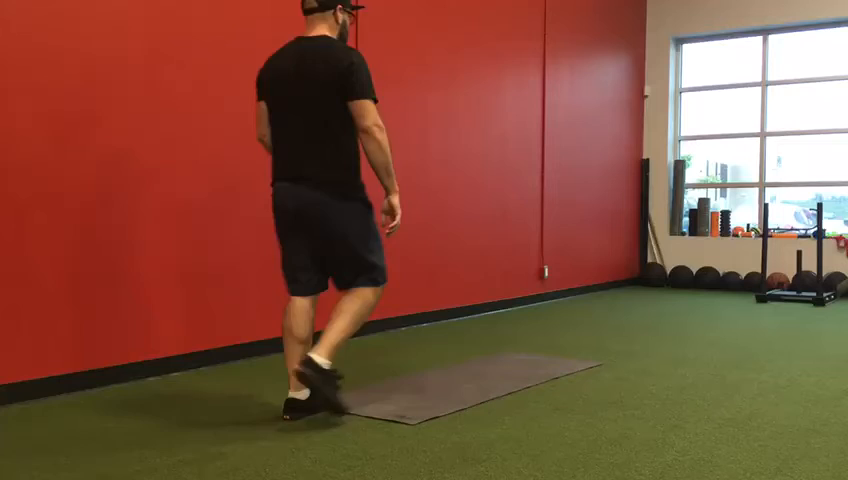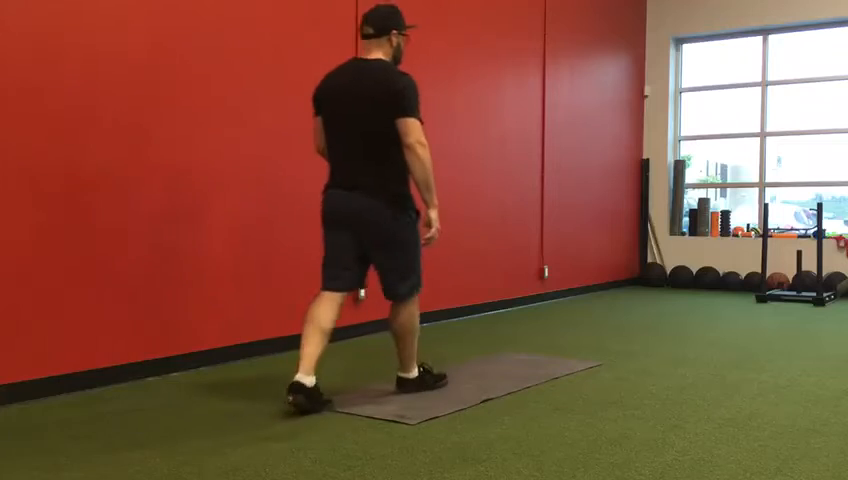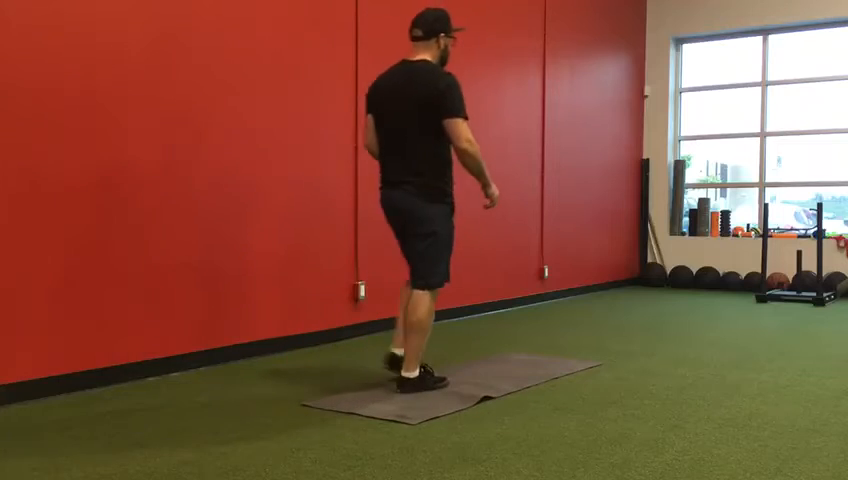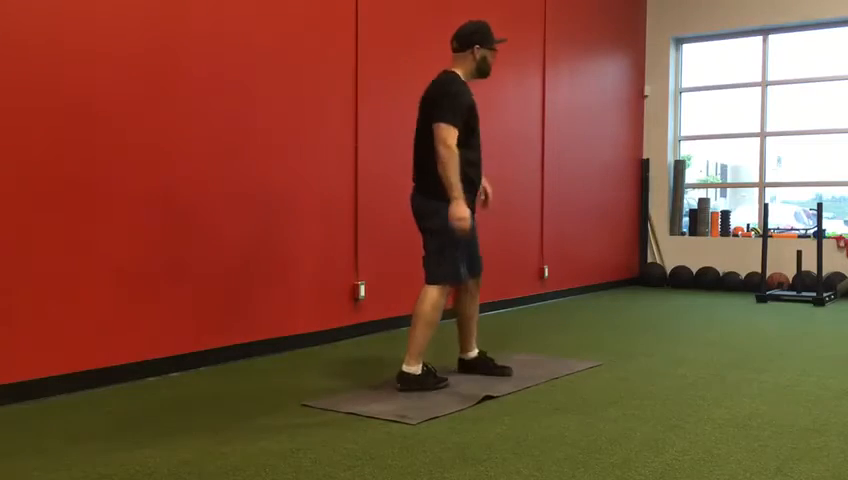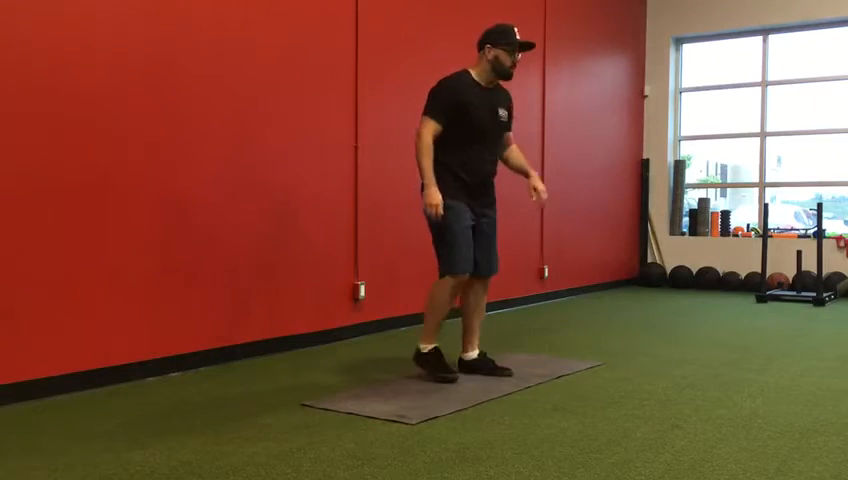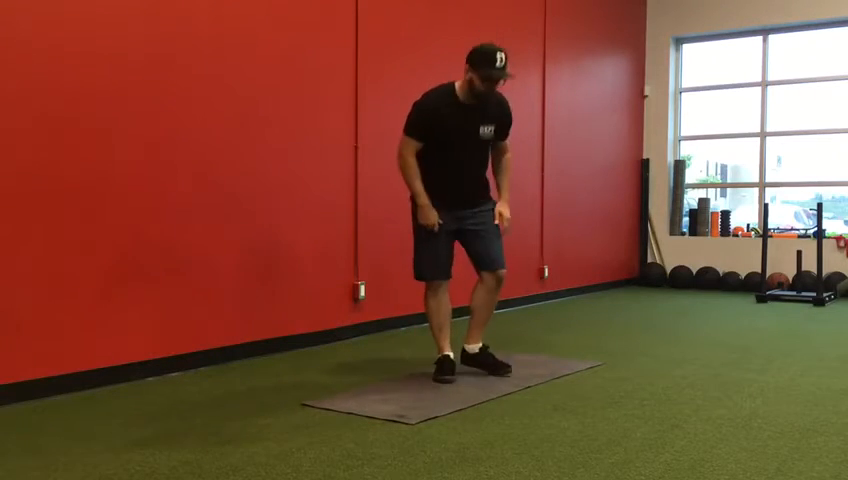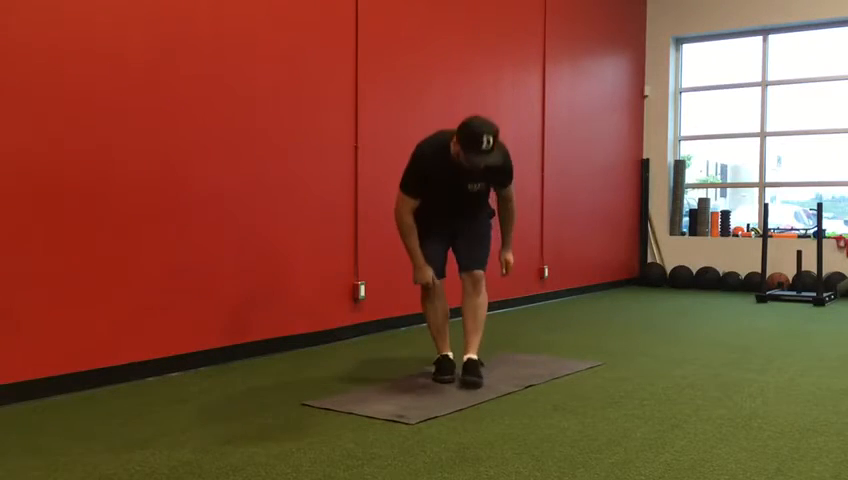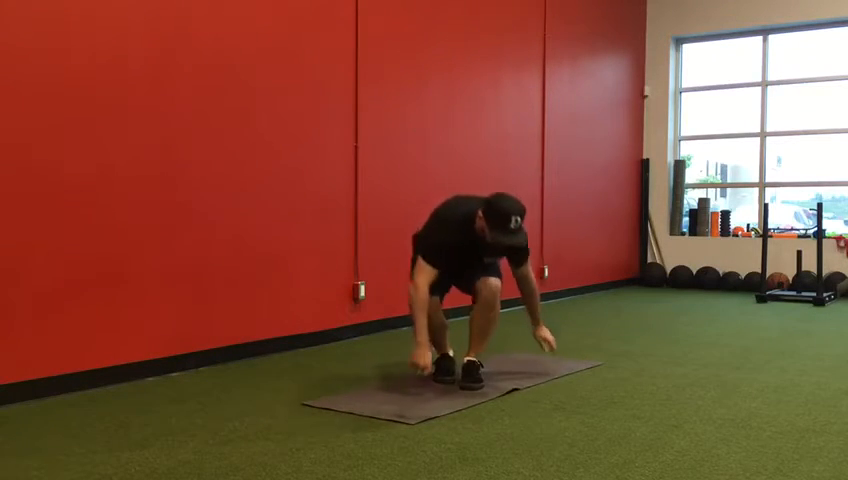
dt=0.4s
person 1, frame 1
left shoulder: (273, 65)
right shoulder: (347, 60)
left elbow: (265, 134)
right elbow: (370, 129)
right wrist: (392, 191)
left hip: (288, 192)
right hip: (337, 194)
left knee: (301, 291)
right knee: (369, 281)
left ankle: (298, 394)
right ankle: (319, 360)
person 1, frame 2
left shoulder: (330, 83)
right shoulder: (398, 82)
left elbow: (322, 144)
right elbow: (415, 145)
right wrist: (431, 205)
left hip: (339, 198)
right hip: (386, 204)
left knee: (334, 290)
right knee: (403, 293)
left ankle: (303, 380)
right ankle: (411, 373)
person 1, frame 3
left shoulder: (382, 82)
right shoulder: (441, 82)
left elbow: (371, 142)
right elbow: (463, 143)
right wrist: (487, 183)
left hip: (394, 192)
right hip: (428, 197)
left knee: (423, 276)
right knee: (428, 283)
left ankle: (399, 352)
right ankle: (411, 372)
person 1, frame 4
left shoulder: (452, 88)
right shoulder: (452, 90)
right elbow: (445, 146)
left wrist: (478, 178)
right wrist: (458, 201)
left hip: (450, 200)
right hip: (440, 203)
left knee: (470, 278)
right knee: (441, 282)
left ankle: (470, 355)
right ankle: (412, 369)
person 1, frame 5
left shoulder: (503, 98)
right shoulder: (452, 88)
left elbow: (506, 145)
right elbow: (425, 136)
left wrist: (530, 174)
right wrist: (430, 186)
left hip: (483, 199)
right hip: (450, 198)
left knee: (481, 277)
right knee: (455, 274)
left ankle: (471, 355)
right ankle: (426, 348)
person 1, frame 6
left shoulder: (500, 107)
right shoulder: (432, 104)
left elbow: (501, 154)
right elbow: (406, 154)
left wrist: (503, 198)
right wrist: (423, 205)
left hip: (478, 205)
right hip: (435, 206)
left knee: (495, 273)
right knee: (437, 280)
left ankle: (474, 348)
right ankle: (445, 355)
person 1, frame 7
left shoulder: (499, 158)
right shoulder: (427, 155)
left elbow: (506, 199)
right elbow: (403, 211)
left wrist: (507, 246)
right wrist: (420, 264)
left hip: (473, 215)
right hip: (431, 216)
left knee: (475, 276)
right knee: (431, 283)
left ankle: (471, 357)
right ankle: (444, 355)
person 1, frame 8
left shoulder: (510, 236)
right shoulder: (448, 223)
left elbow: (525, 277)
right elbow: (419, 284)
left wrist: (538, 325)
right wrist: (421, 344)
left hip: (477, 260)
right hip: (436, 263)
left knee: (491, 289)
right knee: (428, 303)
left ankle: (471, 361)
right ankle: (444, 355)
